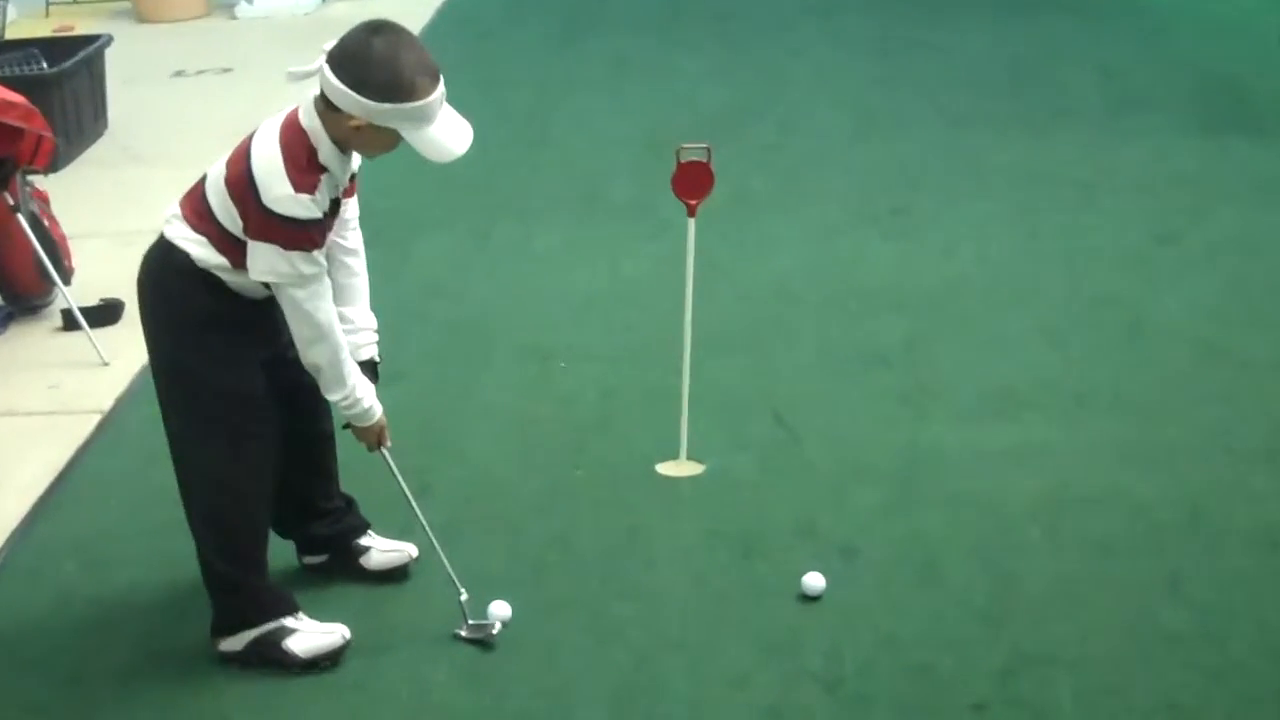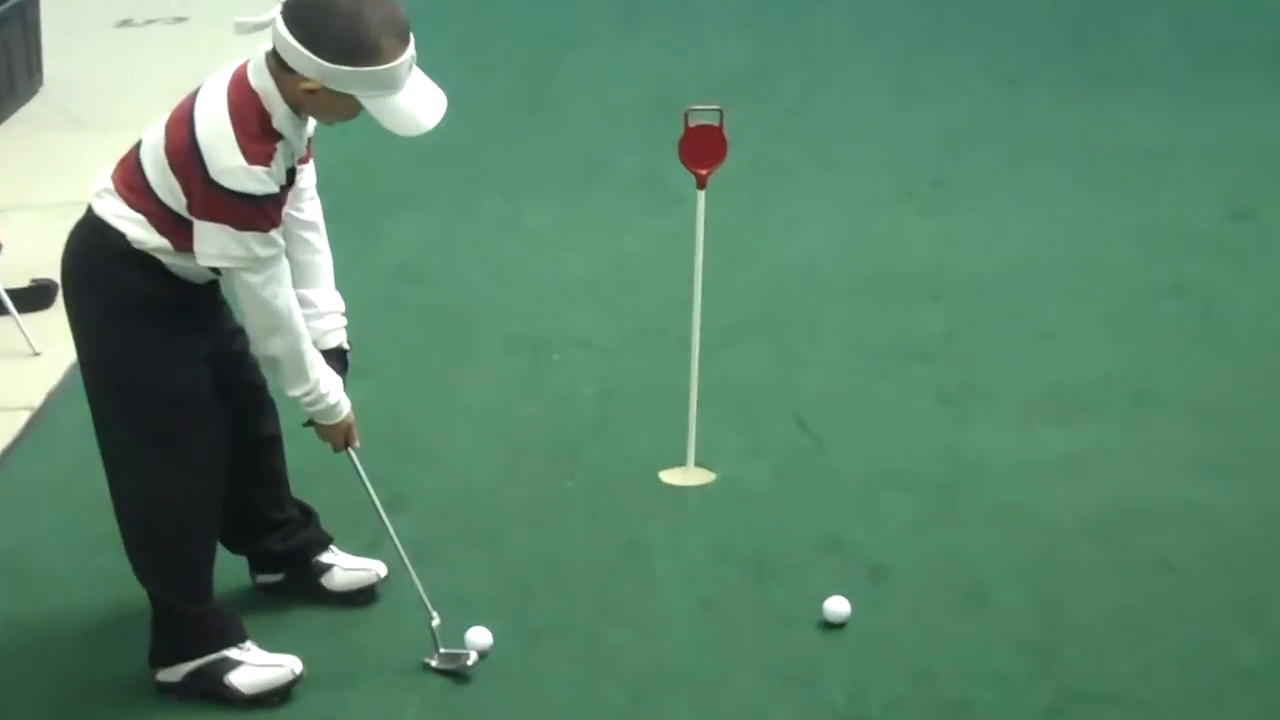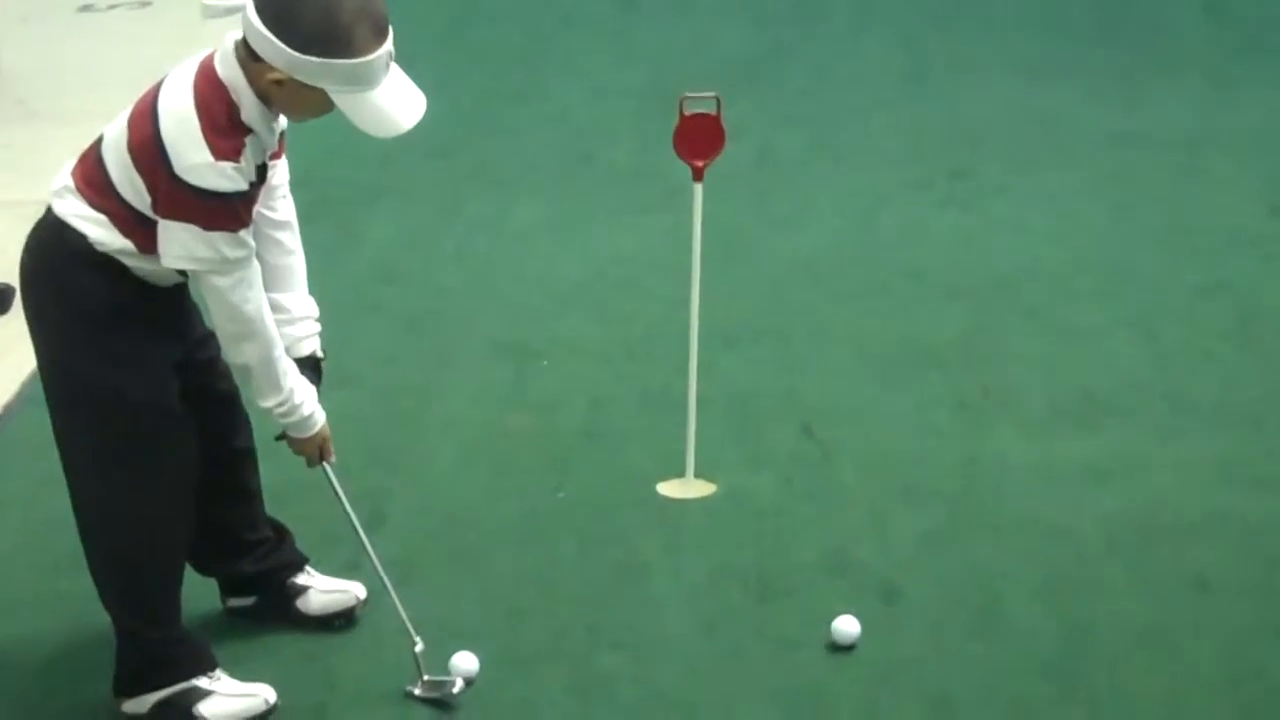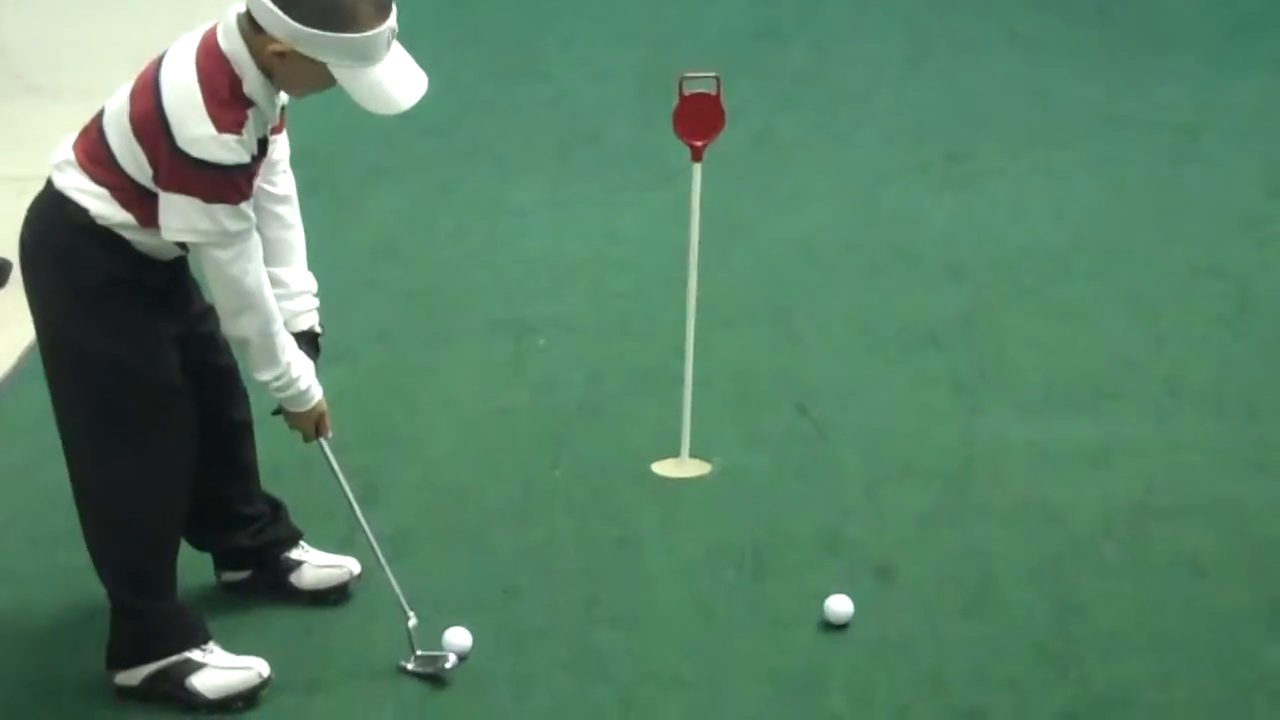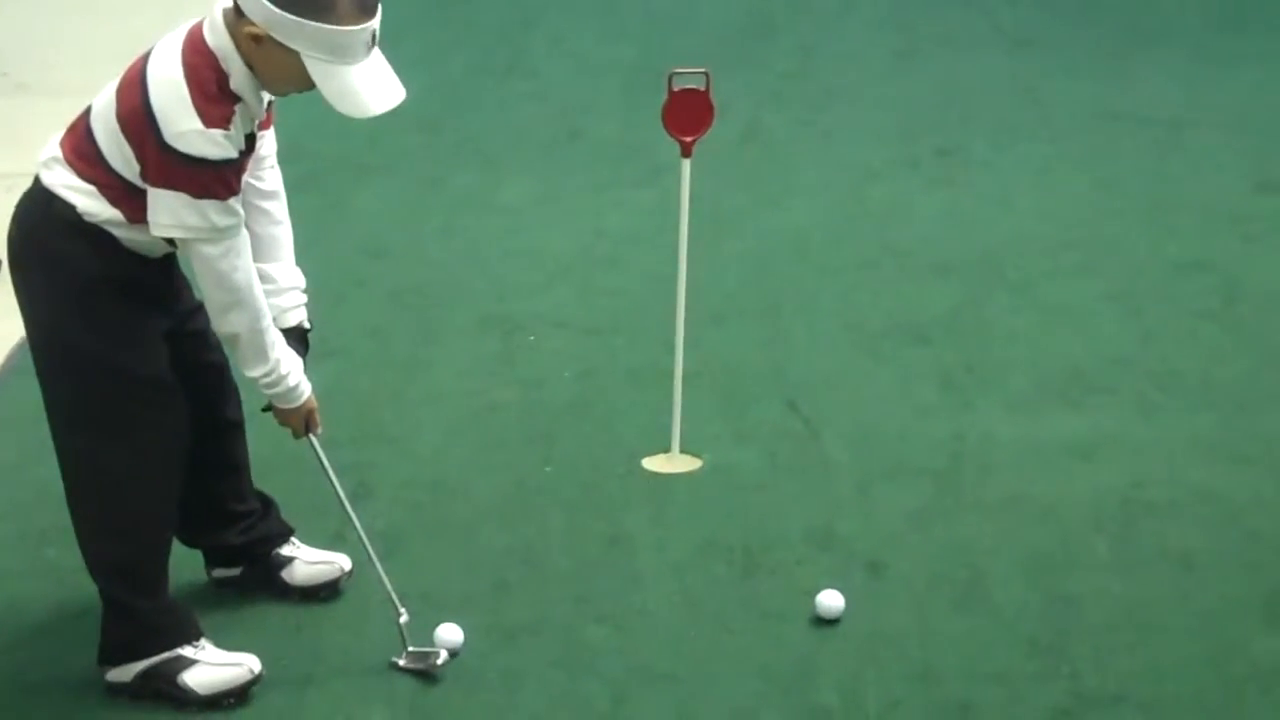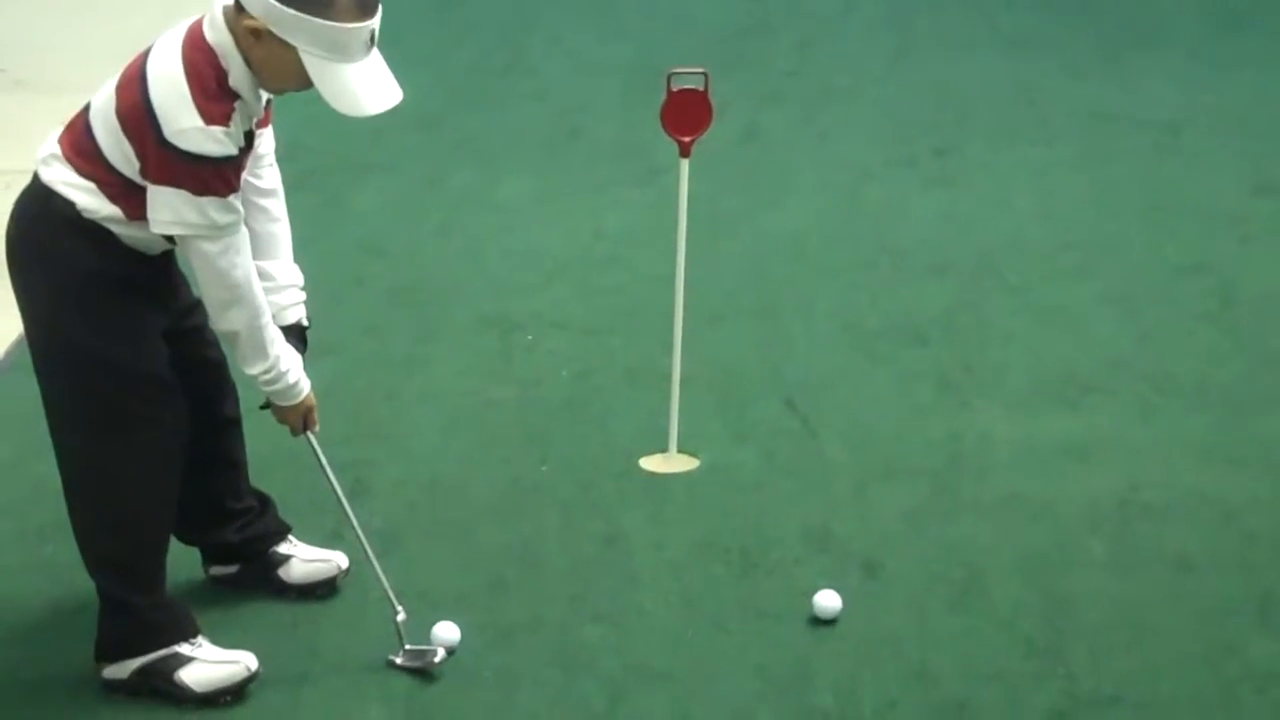
dt=0.4s
person 1, frame 1
left shoulder: (329, 134)
right shoulder: (288, 183)
left elbow: (345, 243)
right elbow: (308, 305)
left wrist: (363, 356)
right wrist: (358, 403)
left hip: (244, 286)
right hip: (192, 297)
left knee: (302, 409)
right knee: (232, 448)
left ankle: (328, 535)
person 1, frame 2
left shoulder: (280, 94)
right shoulder: (236, 153)
left elbow: (301, 215)
right elbow: (264, 294)
left wrist: (329, 341)
right wrist: (323, 398)
left hip: (180, 267)
right hip: (125, 281)
left knee: (244, 408)
right knee: (176, 453)
left ankle: (286, 552)
right ankle: (191, 644)
person 1, frame 3
left shoulder: (253, 85)
right shoulder: (204, 149)
left elbow: (273, 216)
right elbow: (235, 300)
left wrist: (302, 350)
right wrist: (298, 410)
left hip: (147, 267)
right hip: (87, 284)
left knee: (216, 423)
right knee: (140, 469)
left ankle: (259, 572)
person 1, frame 4
left shoulder: (253, 60)
right shoulder: (206, 123)
left elbow: (273, 190)
right elbow: (235, 275)
left wrist: (301, 324)
right wrist: (296, 385)
left hip: (144, 244)
right hip: (87, 257)
left knee: (215, 397)
right knee: (139, 440)
left ankle: (253, 548)
right ankle: (150, 646)
person 1, frame 5
left shoulder: (240, 57)
right shoulder: (192, 116)
left elbow: (261, 186)
right elbow: (224, 270)
left wrist: (289, 322)
right wrist: (286, 381)
left hip: (134, 242)
right hip: (75, 254)
left knee: (206, 392)
right knee: (127, 437)
left ankle: (245, 544)
right ankle: (142, 642)
person 1, frame 6
right shoulder: (191, 113)
left elbow: (259, 184)
right elbow: (222, 266)
left wrist: (286, 317)
right wrist: (284, 378)
left hip: (131, 238)
right hip: (73, 250)
left knee: (203, 388)
right knee: (127, 434)
left ankle: (240, 541)
right ankle: (139, 640)
